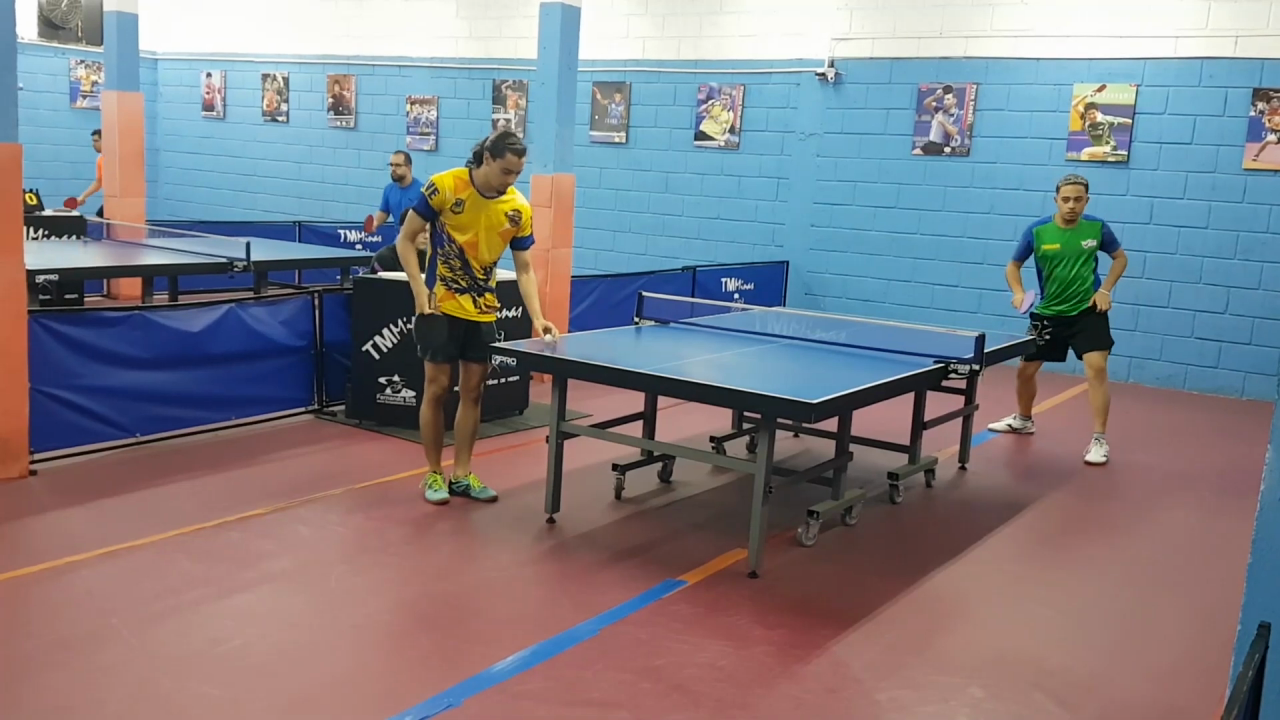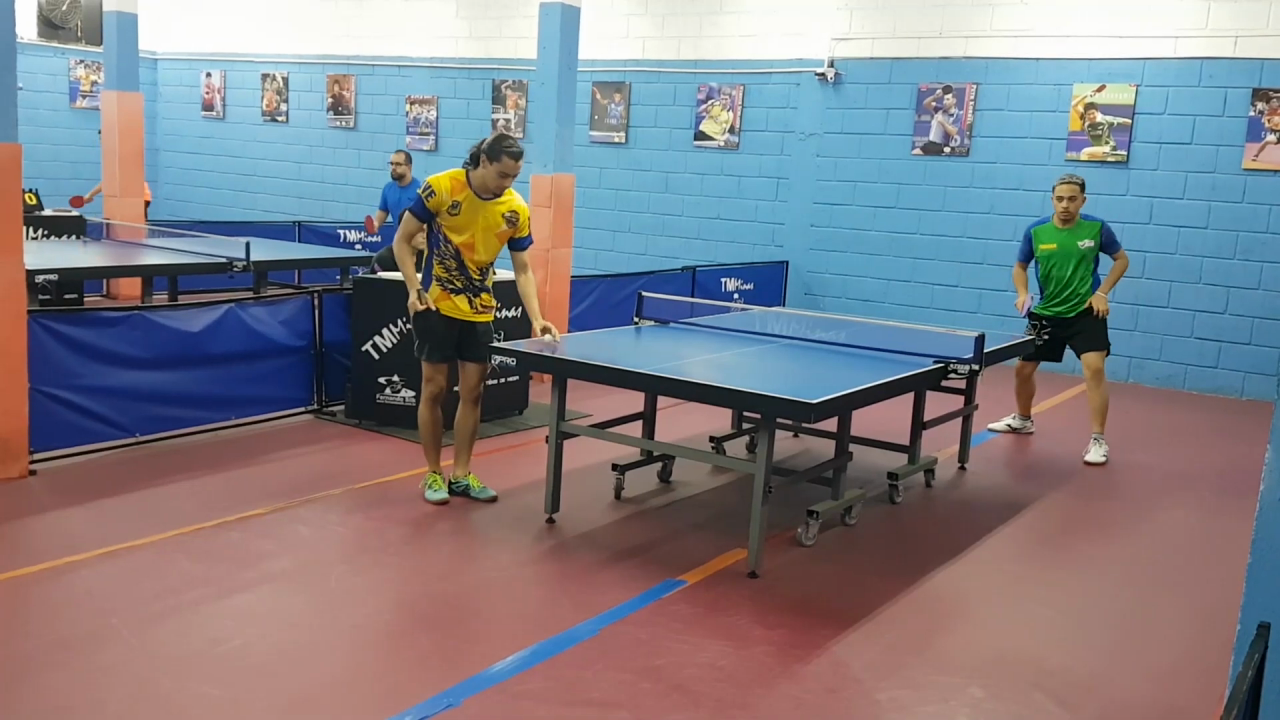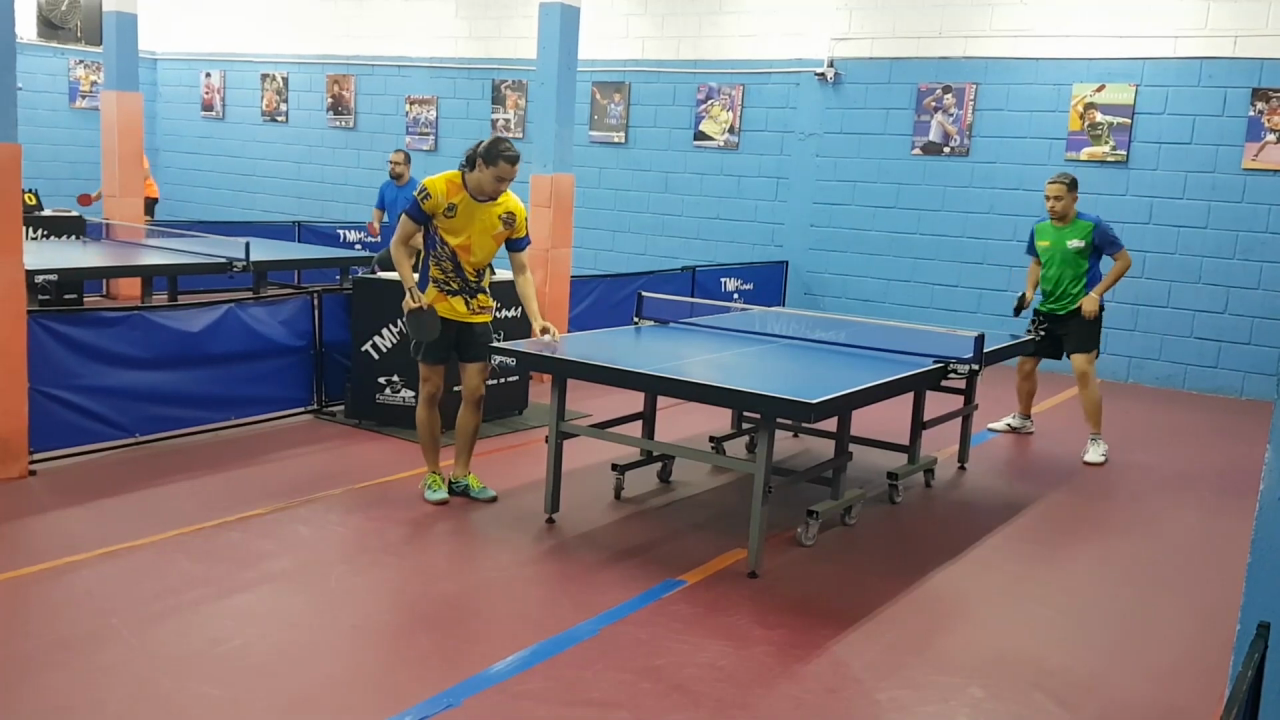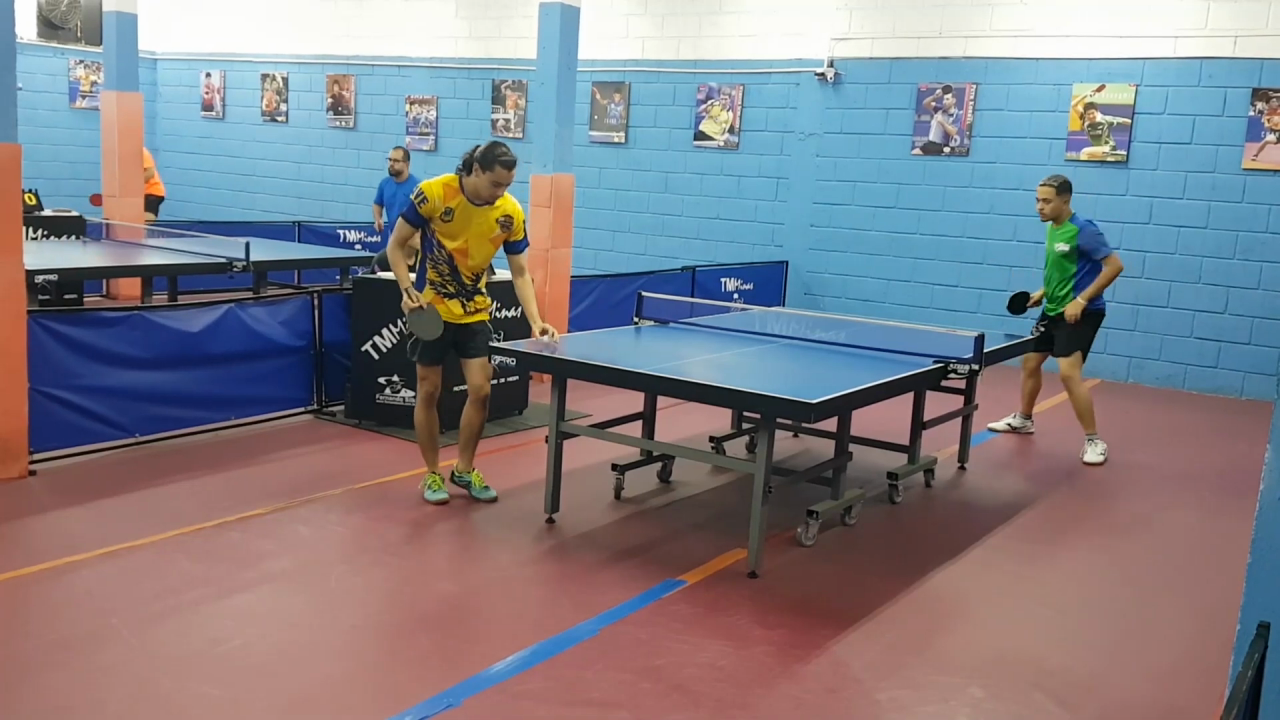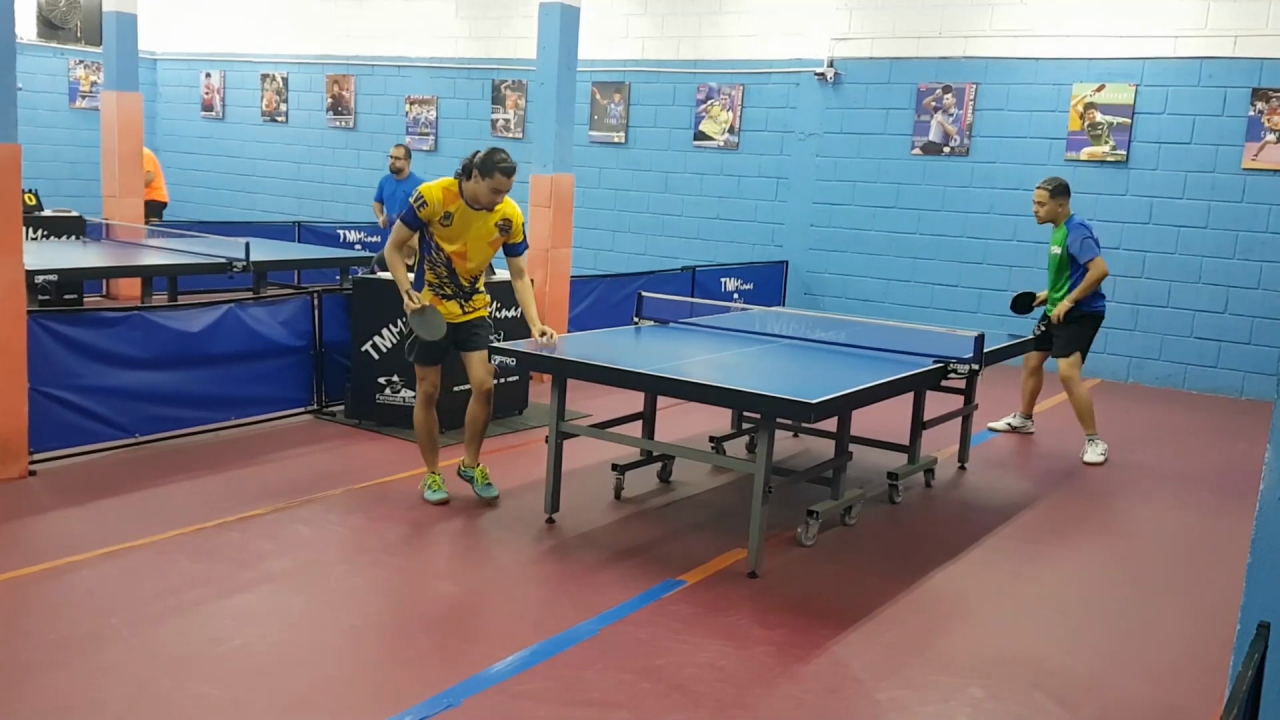
dt=0.1s
person 1, frame 1
left shoulder: (519, 208)
right shoulder: (443, 187)
left elbow: (524, 269)
right elbow: (405, 239)
left wrist: (537, 318)
right wrist: (419, 289)
left hip: (483, 312)
right hip: (440, 307)
left knee: (472, 392)
right knee: (436, 390)
left ankle: (462, 474)
right ankle: (433, 473)
person 1, frame 2
left shoulder: (516, 209)
right shoulder: (439, 187)
left elbow: (522, 270)
right elbow: (402, 241)
left wrist: (536, 318)
right wrist: (415, 288)
left hip: (479, 312)
right hip: (437, 308)
left knee: (472, 393)
right knee: (434, 390)
left ankle: (461, 475)
right ankle: (433, 474)
person 1, frame 3
left shoulder: (513, 210)
right shoulder: (436, 189)
left elbow: (521, 270)
right elbow: (399, 243)
left wrist: (535, 318)
right wrist: (411, 288)
left hip: (477, 313)
right hip: (434, 309)
left knee: (475, 394)
right knee: (431, 391)
left ankle: (461, 475)
right ankle: (433, 474)
person 1, frame 4
left shoulder: (511, 213)
right shoulder: (432, 193)
left elbow: (520, 273)
right elbow: (396, 246)
left wrist: (535, 321)
right wrist: (408, 290)
left hip: (475, 313)
right hip: (431, 310)
left knee: (480, 391)
right knee: (429, 391)
left ankle: (464, 470)
right ankle: (432, 474)
person 1, frame 5
left shoulder: (510, 216)
right shoulder: (431, 196)
left elbow: (519, 275)
right elbow: (393, 248)
left wrist: (534, 323)
right wrist: (408, 292)
left hip: (474, 311)
right hip: (430, 311)
left knee: (484, 386)
right knee: (428, 391)
left ankle: (471, 464)
right ankle: (432, 474)
person 2, frame 1
left shoulder: (1098, 227)
right shoulder: (1036, 231)
left elbow: (1120, 257)
right elbow: (1013, 266)
left wrist: (1105, 290)
right wrist: (1018, 292)
left hip: (1088, 311)
right hip: (1048, 314)
left knee: (1096, 368)
right knee: (1025, 370)
left ankle: (1098, 439)
right ankle: (1023, 419)
person 2, frame 2
left shoulder: (1097, 227)
right shoulder: (1035, 231)
left elbow: (1122, 259)
right elbow: (1020, 267)
left wrist: (1103, 292)
right wrist: (1022, 294)
left hip: (1085, 312)
right hip: (1045, 314)
left knee: (1094, 369)
right knee: (1023, 368)
left ankle: (1098, 440)
right ankle: (1022, 420)
person 2, frame 3
left shoulder: (1093, 227)
right shoulder: (1039, 229)
left elbow: (1124, 260)
left wrist: (1096, 293)
right wrist: (1029, 290)
left hip: (1081, 312)
right hip: (1047, 311)
left knee: (1083, 371)
right knee: (1025, 365)
left ankle: (1097, 440)
right ankle: (1023, 419)
person 2, frame 4
left shoulder: (1083, 229)
right shoulder: (1053, 228)
left elbow: (1114, 266)
left wrist: (1080, 300)
right wrist: (1044, 291)
left hip: (1082, 313)
right hip: (1054, 311)
left knee: (1069, 373)
right knee: (1030, 363)
left ankle: (1094, 440)
right ankle: (1024, 419)
person 2, frame 5
left shoulder: (1076, 231)
right shoulder: (1058, 228)
left elbow: (1100, 270)
left wrist: (1069, 301)
left hip: (1080, 314)
right hip: (1056, 312)
left knee: (1068, 374)
right knee: (1031, 363)
left ankle: (1094, 440)
right ankle: (1023, 419)
